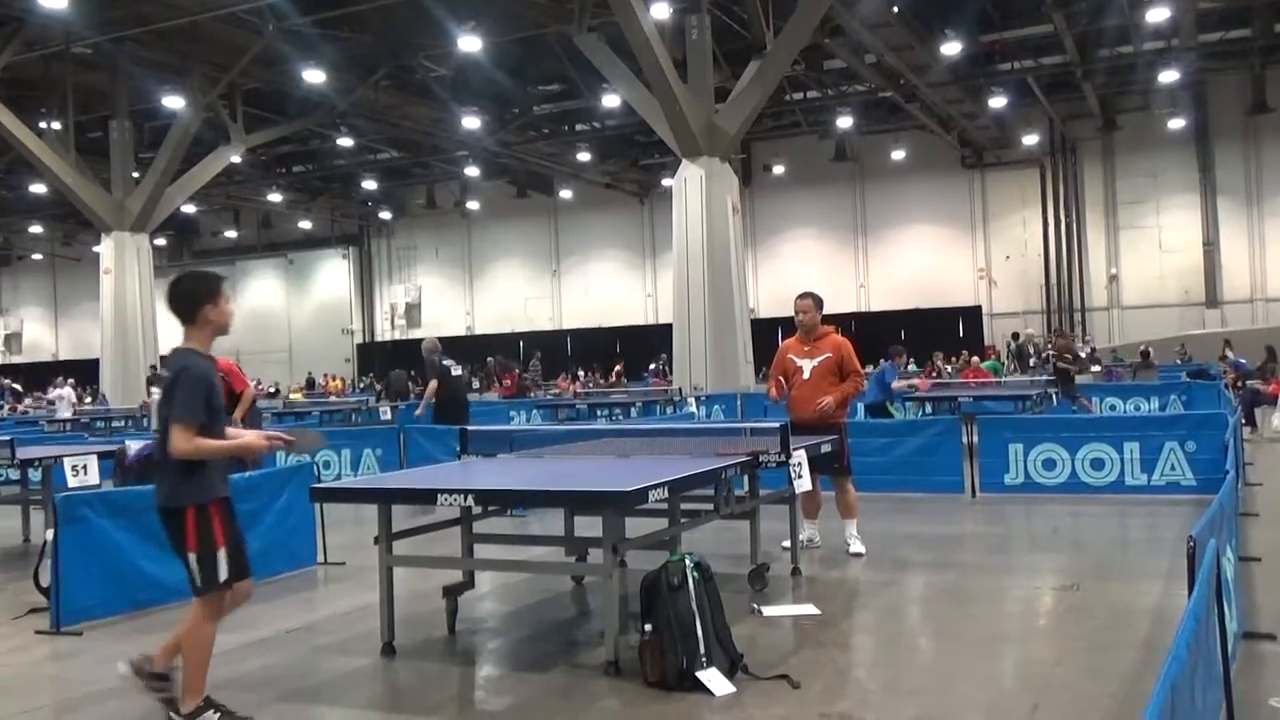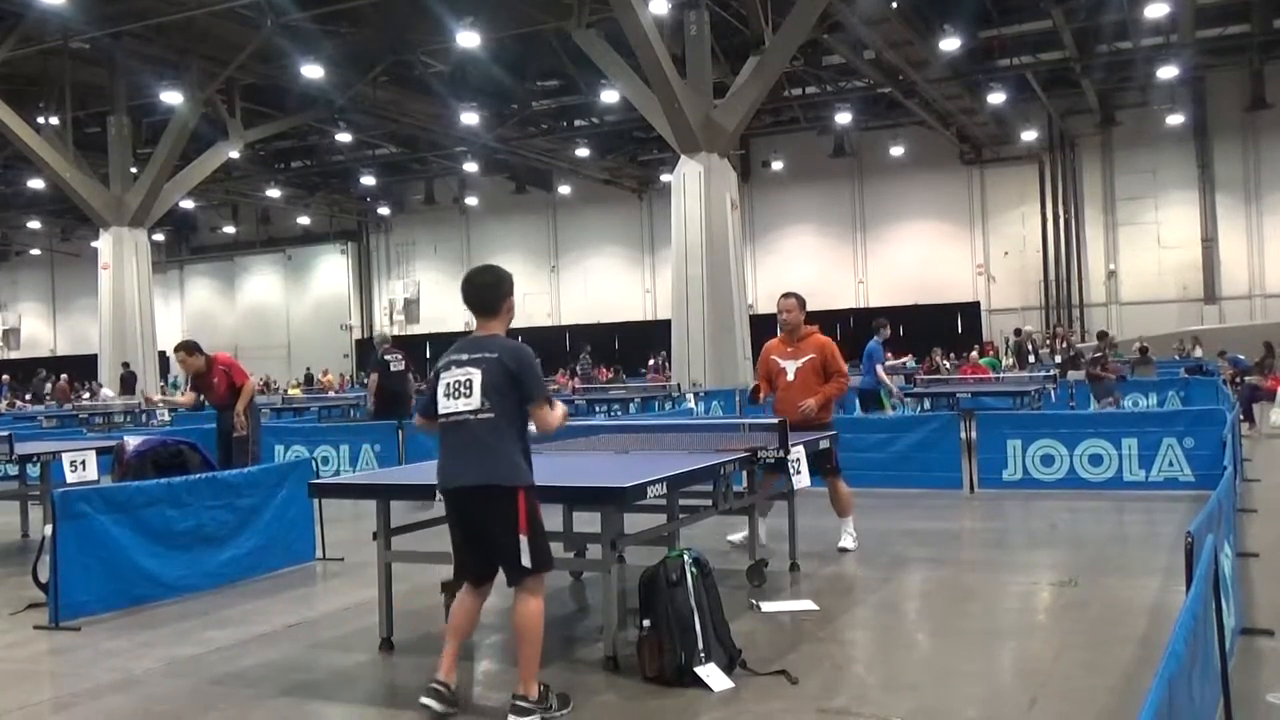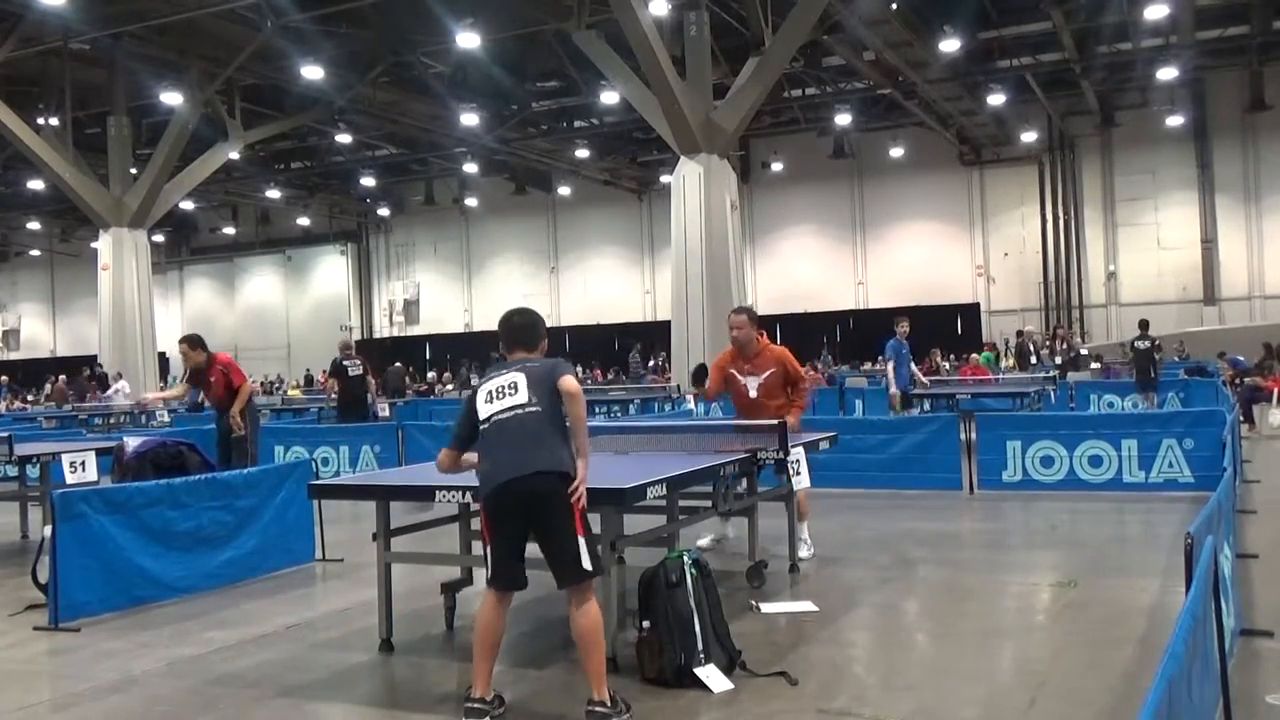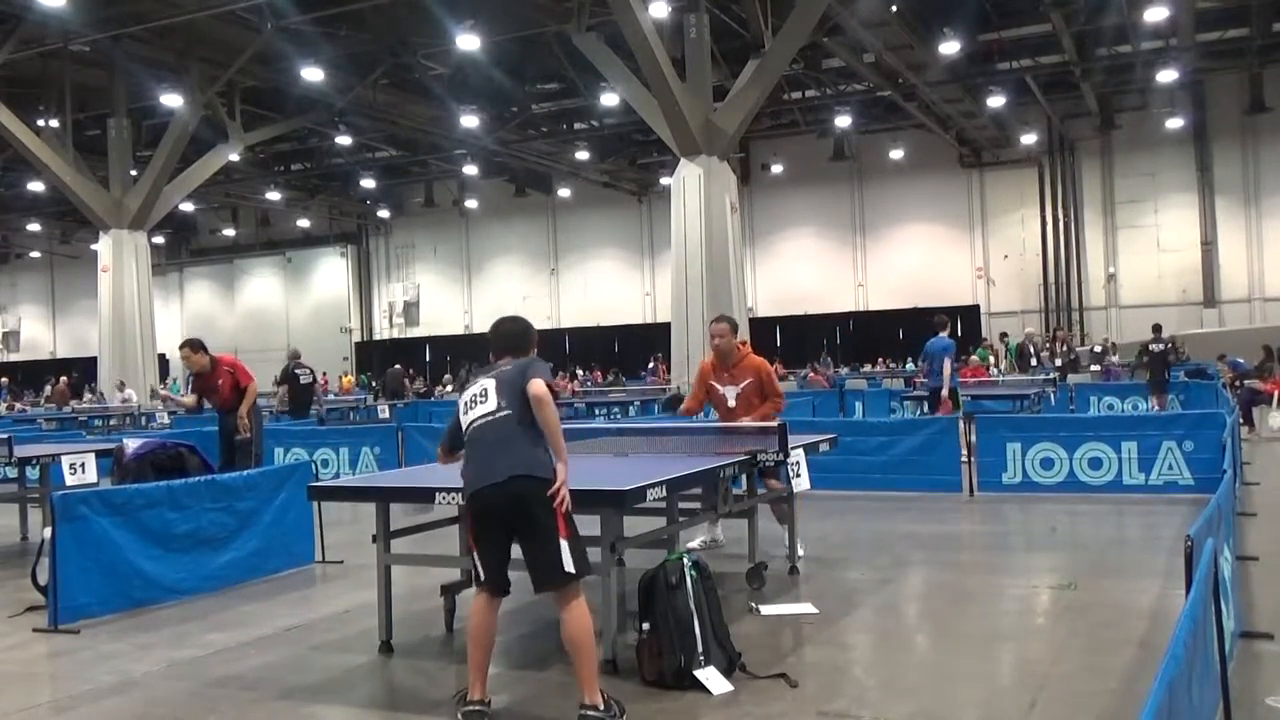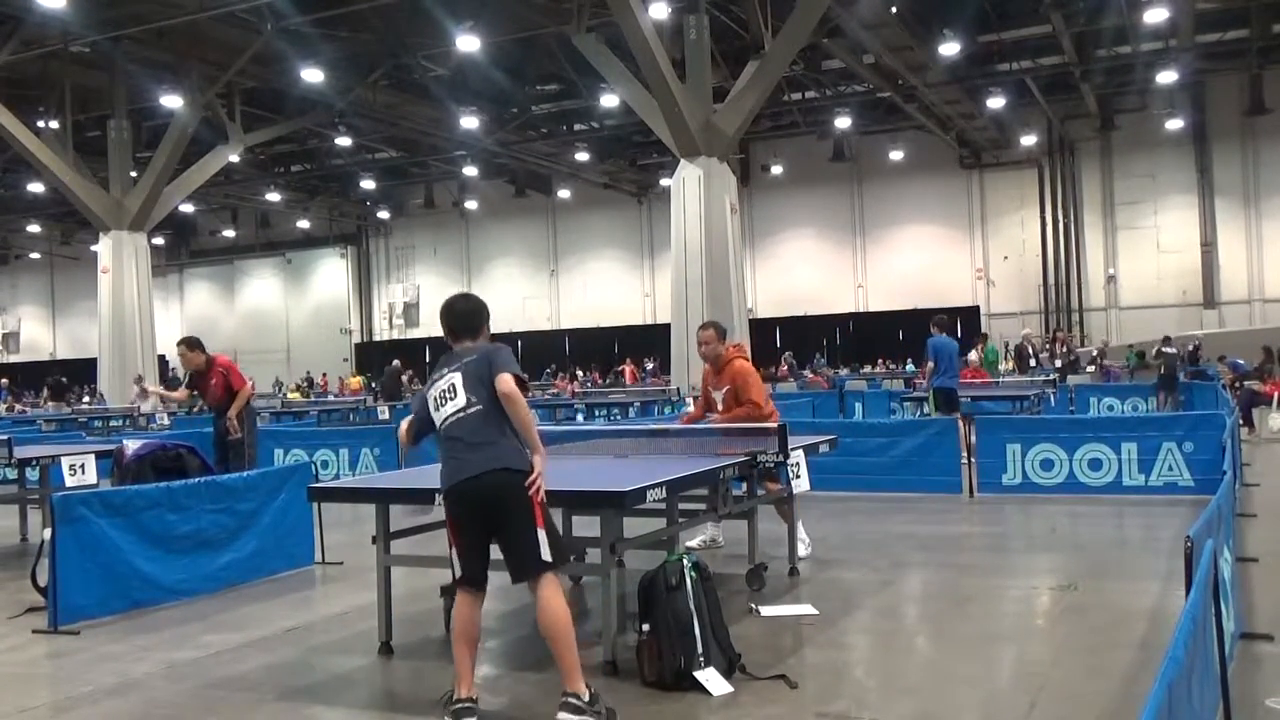
dt=1s
person 1, frame 1
left shoulder: (187, 364)
right shoulder: (194, 370)
right elbow: (182, 445)
left wrist: (252, 437)
right wrist: (246, 445)
left hip: (206, 497)
right hip: (193, 500)
left knee: (236, 588)
right knee: (210, 600)
left ankle: (155, 664)
person 1, frame 2
left shoulder: (447, 360)
right shoulder: (516, 355)
left elbow: (422, 421)
right elbow: (545, 422)
right wrist: (560, 411)
left hip: (455, 485)
right hip: (503, 483)
left knee: (474, 584)
right knee: (528, 584)
left ankle: (443, 682)
person 1, frame 3
left shoulder: (484, 386)
right shoulder: (551, 367)
left elbow: (447, 462)
right elbow: (571, 391)
left wrist: (474, 460)
right wrist: (582, 457)
left hip: (496, 488)
right hip: (547, 478)
left knee: (498, 590)
right knee: (580, 588)
person 1, frame 4
left shoulder: (470, 389)
right shoulder: (532, 366)
left elbow: (446, 452)
right elbow: (538, 394)
right wrist: (562, 461)
left hip: (480, 493)
right hip: (530, 483)
left knee: (487, 592)
right knee: (567, 591)
person 1, frame 5
left shoulder: (433, 383)
right shoulder: (494, 353)
left elbow: (407, 437)
right elbow: (507, 390)
left wrist: (407, 420)
right wrist: (537, 452)
left hip: (459, 487)
right hip: (507, 476)
left knee: (469, 589)
right knee: (544, 579)
person 2, frame 1
left shoulder: (839, 344)
right shoulder: (787, 347)
left elbow: (856, 378)
right elbow: (776, 378)
left wrist: (836, 397)
right wrist: (775, 390)
left hip: (830, 424)
right hip: (798, 425)
left knee: (841, 479)
left ankle: (852, 535)
right ankle: (810, 533)
person 2, frame 2
left shoulder: (823, 344)
right shoulder: (770, 348)
left elbow: (841, 379)
right elbow: (763, 380)
left wrist: (818, 401)
right wrist: (761, 393)
left hip: (816, 425)
left knee: (832, 479)
right knee: (765, 477)
left ankle: (848, 532)
right ankle: (756, 531)
person 2, frame 3
left shoulder: (778, 355)
right shoulder: (725, 360)
left elbow: (801, 383)
right elbow: (712, 391)
left wrist: (795, 412)
right wrist: (705, 389)
left ankle: (804, 539)
right ankle: (722, 532)
person 2, frame 4
left shoulder: (757, 365)
right shoulder: (706, 369)
left elbow: (776, 399)
right elbow: (696, 402)
left wrist: (756, 418)
right wrist: (682, 409)
left knee: (773, 485)
right knee: (709, 481)
right ankle: (712, 534)
person 2, frame 5
left shoulder: (741, 369)
right shoulder: (708, 372)
left elbow: (756, 408)
right elbow: (704, 405)
left wrist: (726, 419)
right wrist: (686, 421)
left knee: (771, 486)
left ankle: (801, 537)
right ankle: (713, 534)
